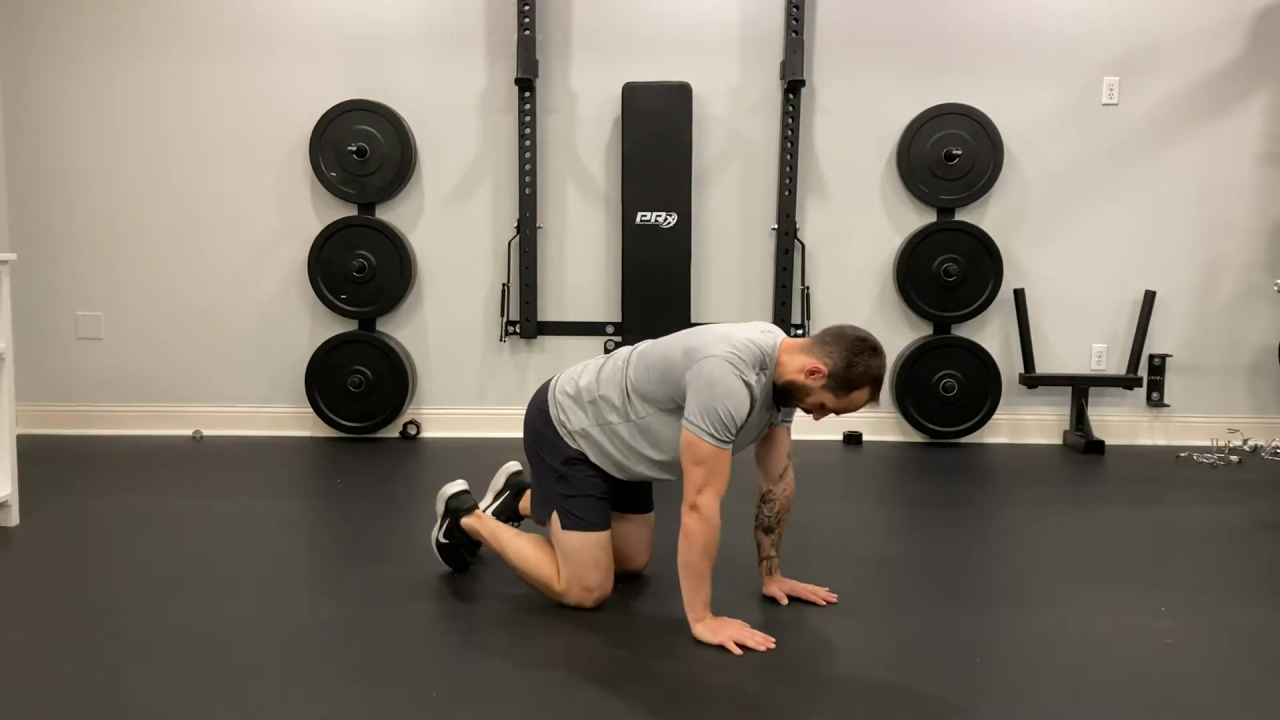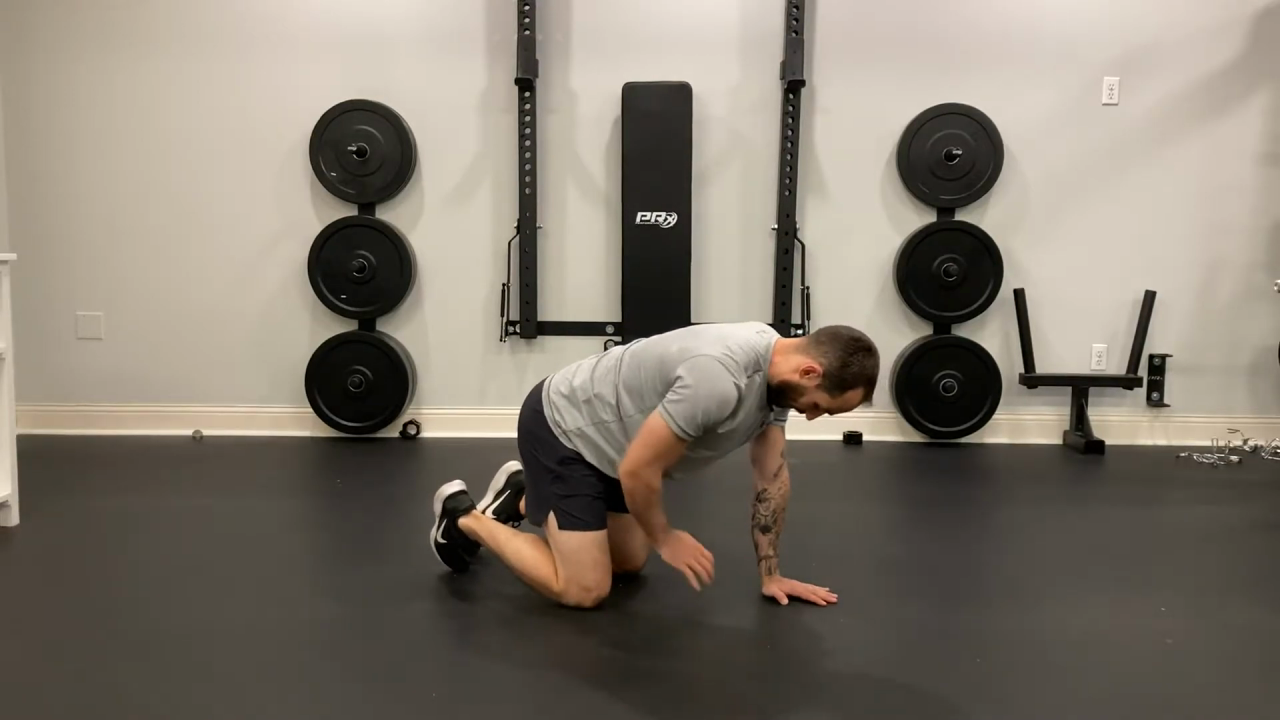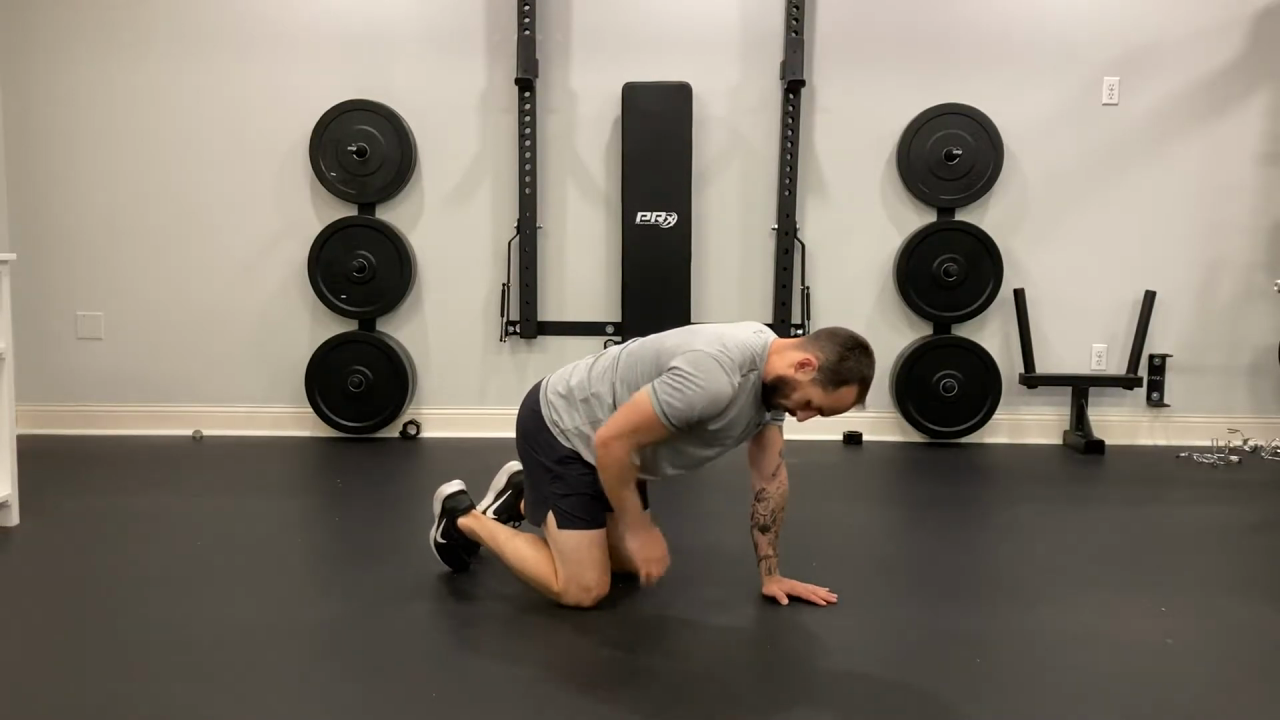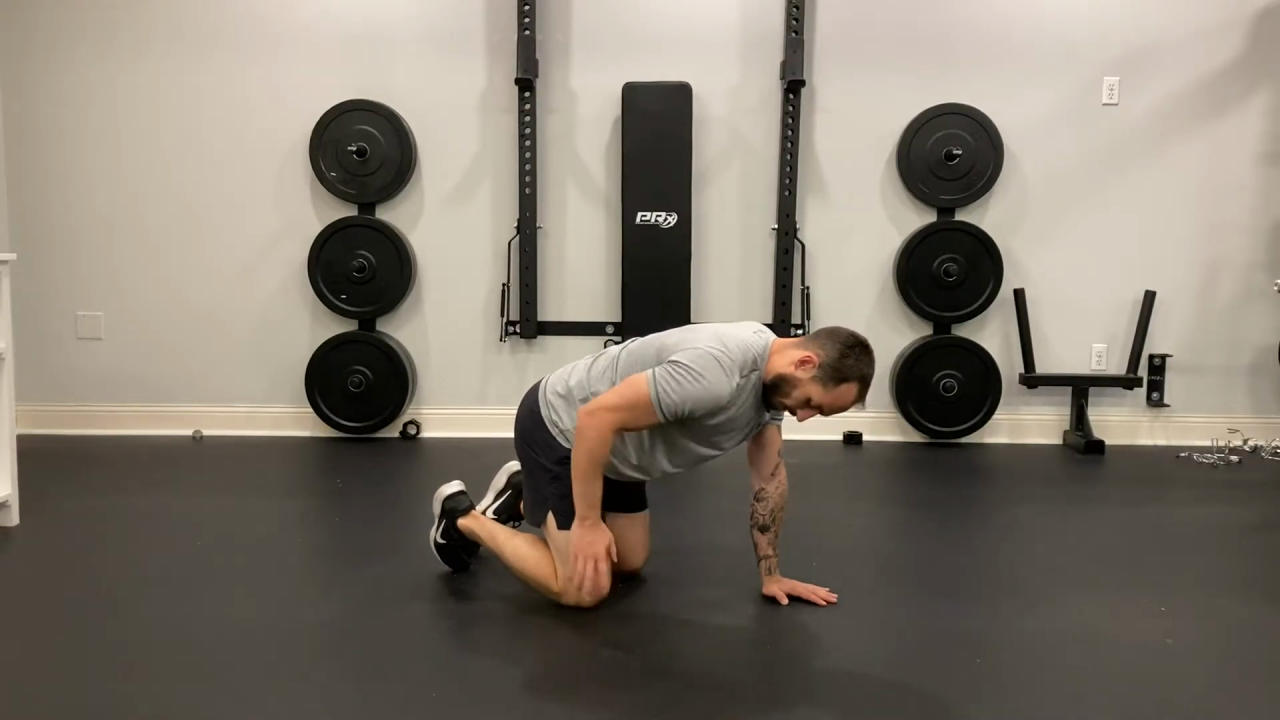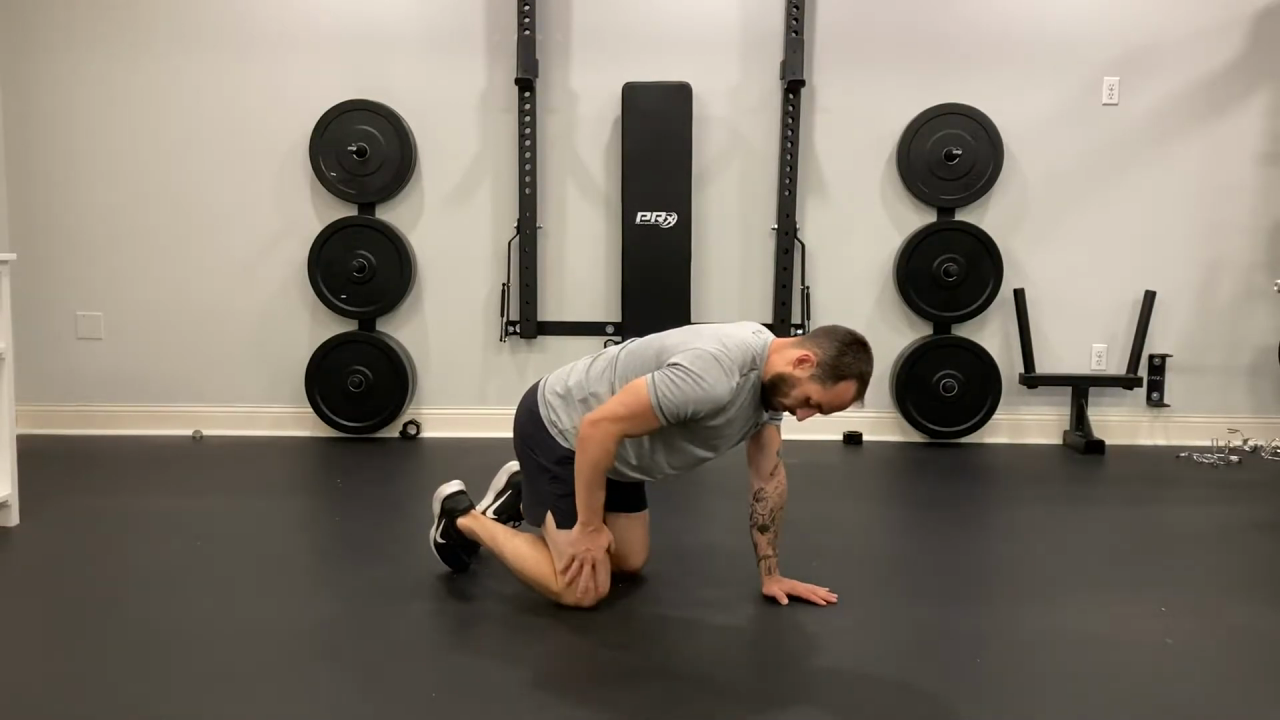
dt=0.3s
person 1, frame 1
left shoulder: (783, 366)
right shoulder: (728, 378)
left elbow: (777, 478)
right elbow: (700, 504)
left wrist: (771, 574)
right wrist: (701, 619)
left hip: (611, 434)
right hip: (566, 426)
left knee: (632, 563)
right knee: (586, 589)
left ankle: (521, 497)
right ankle: (466, 517)
person 1, frame 2
left shoulder: (777, 368)
right shoulder: (719, 378)
left elbow: (771, 476)
right elbow: (637, 469)
left wrist: (770, 573)
right wrist: (662, 538)
left hip: (605, 431)
right hip: (561, 425)
left knee: (628, 562)
right knee: (584, 589)
left ankle: (520, 496)
right ankle: (464, 517)
person 1, frame 3
left shoulder: (773, 370)
right shoulder: (713, 375)
left elbow: (769, 476)
right elbow: (610, 441)
left wrist: (770, 573)
right wrist: (637, 528)
left hip: (604, 433)
right hip: (558, 425)
left knee: (630, 562)
right knee: (583, 589)
left ankle: (522, 497)
right ankle: (464, 518)
person 1, frame 4
left shoulder: (772, 371)
right shoulder: (714, 373)
left elbow: (769, 475)
right elbow: (595, 416)
left wrist: (770, 573)
right wrist: (588, 522)
left hip: (606, 438)
right hip: (559, 423)
left knee: (629, 562)
right knee: (583, 589)
left ankle: (520, 496)
right ankle: (462, 518)
person 1, frame 5
left shoulder: (771, 371)
right shoulder: (713, 373)
left elbow: (768, 475)
right elbow: (599, 425)
left wrist: (770, 573)
right wrist: (590, 528)
left hip: (606, 441)
right hip: (557, 425)
left knee: (630, 563)
right knee: (583, 589)
left ankle: (520, 496)
right ankle: (463, 519)
